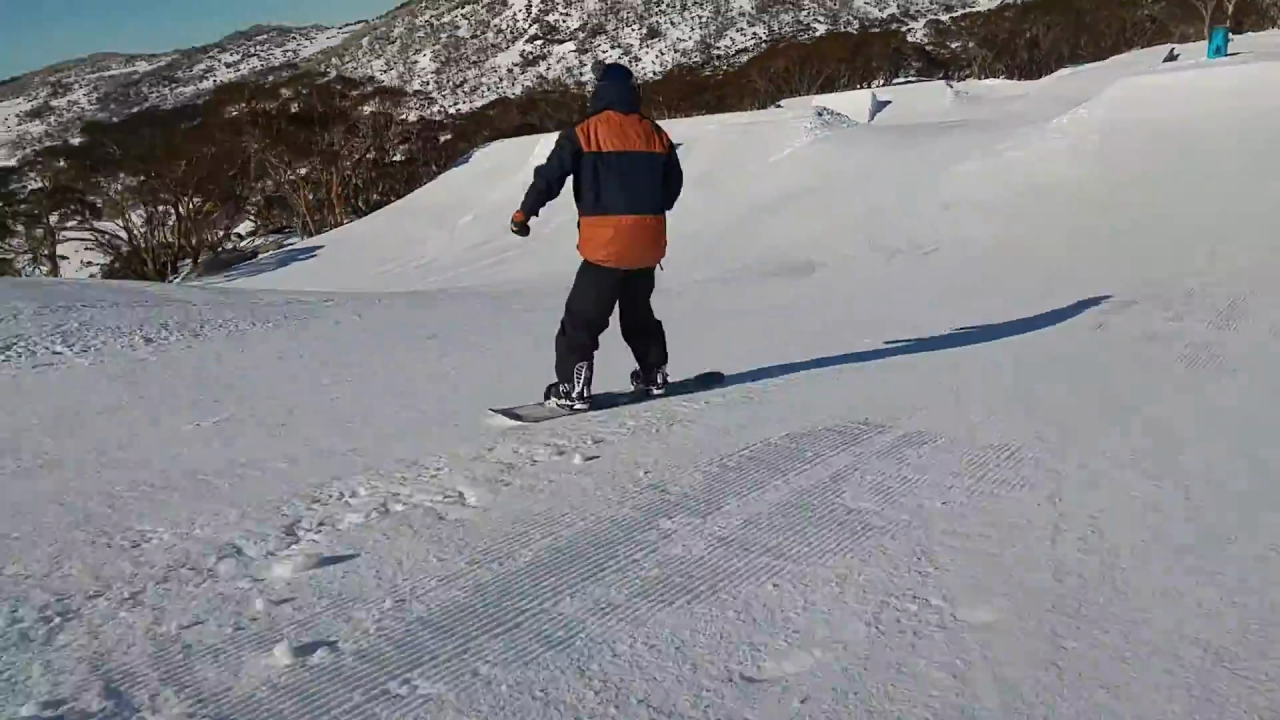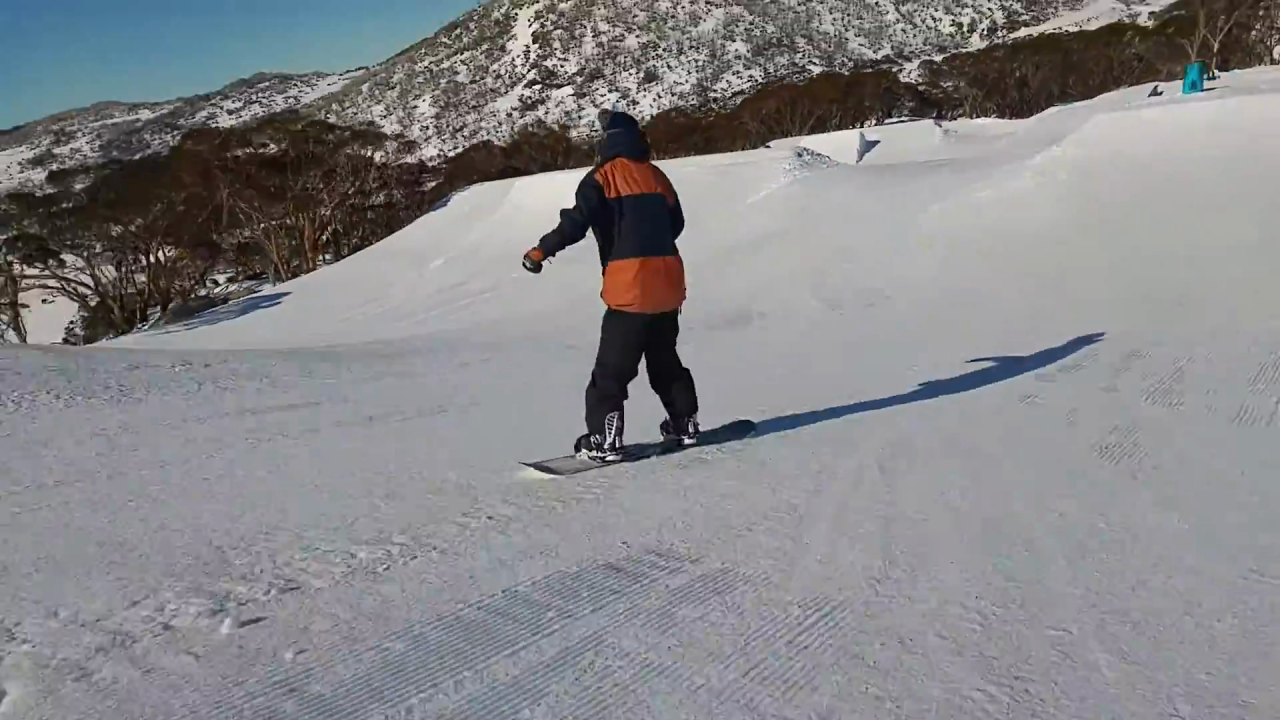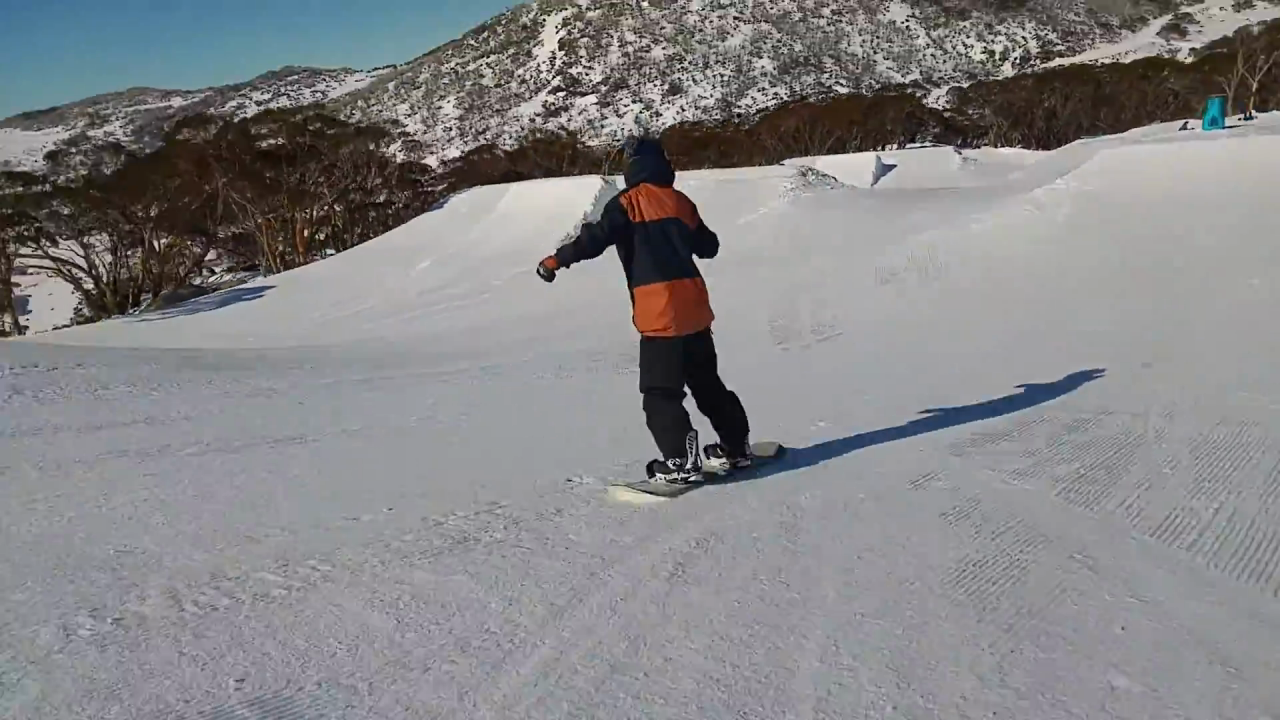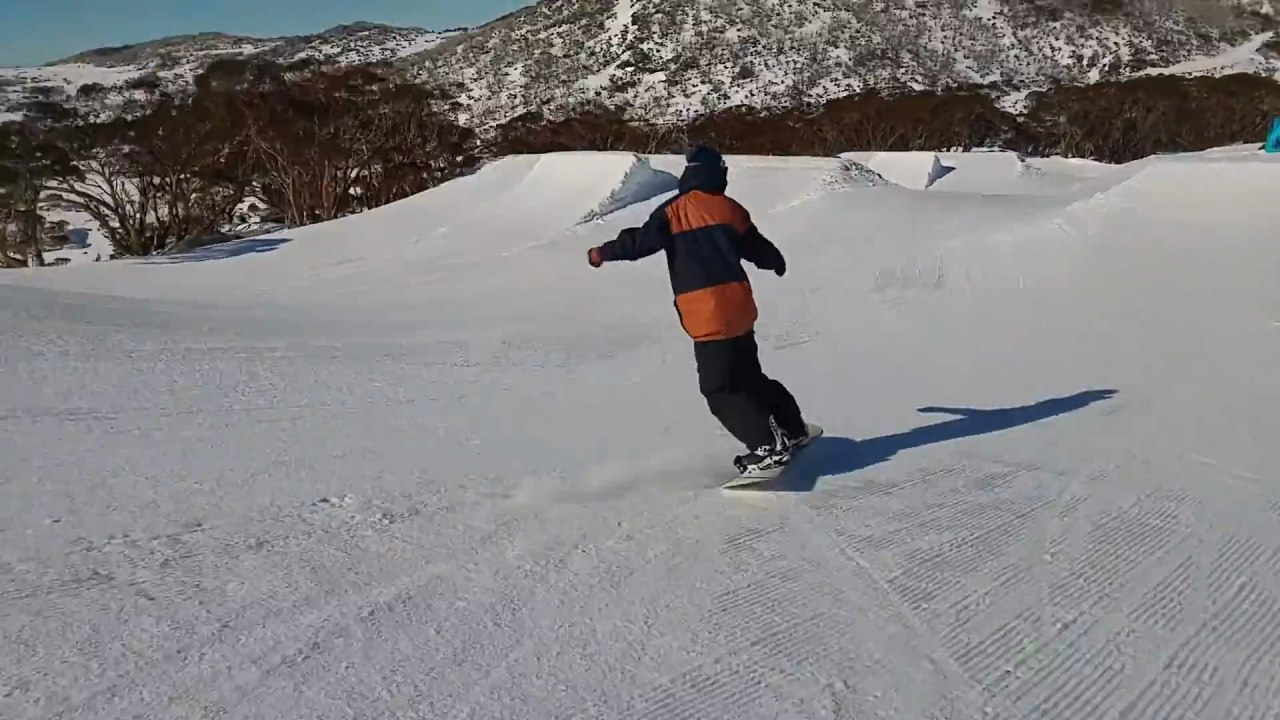
dt=0.2s
person 1, frame 1
left shoulder: (583, 132)
right shoulder: (654, 132)
left elbow: (552, 175)
right elbow: (672, 183)
left wrist: (524, 212)
left hip: (606, 243)
right hip: (648, 241)
left knee: (582, 319)
right knee: (638, 312)
left ankle: (573, 389)
right ankle: (653, 375)
person 1, frame 2
left shoulder: (602, 178)
right shoulder: (658, 177)
left elbow: (578, 221)
right elbow: (675, 224)
left wrist: (542, 250)
left hip: (630, 288)
right hip: (669, 282)
left knee: (612, 370)
right knee: (664, 360)
left ankle: (605, 440)
right ankle: (684, 423)
person 1, frame 3
left shoulder: (627, 201)
right shoulder: (682, 201)
left elbow: (599, 236)
right elbow: (707, 247)
left wrist: (558, 259)
right wrist: (690, 239)
left hip: (659, 312)
right hip: (694, 305)
left knee: (660, 393)
right knee: (706, 382)
left ankle: (682, 461)
right ankle: (736, 446)
person 1, frame 4
left shoulder: (673, 210)
right shoulder: (733, 209)
left elbow: (641, 241)
right elbow: (759, 249)
left wrist: (602, 252)
right wrist: (777, 262)
left hip: (707, 315)
right hip: (740, 306)
left knee: (721, 390)
right knee: (749, 377)
left ankle: (768, 445)
right ankle: (792, 428)
